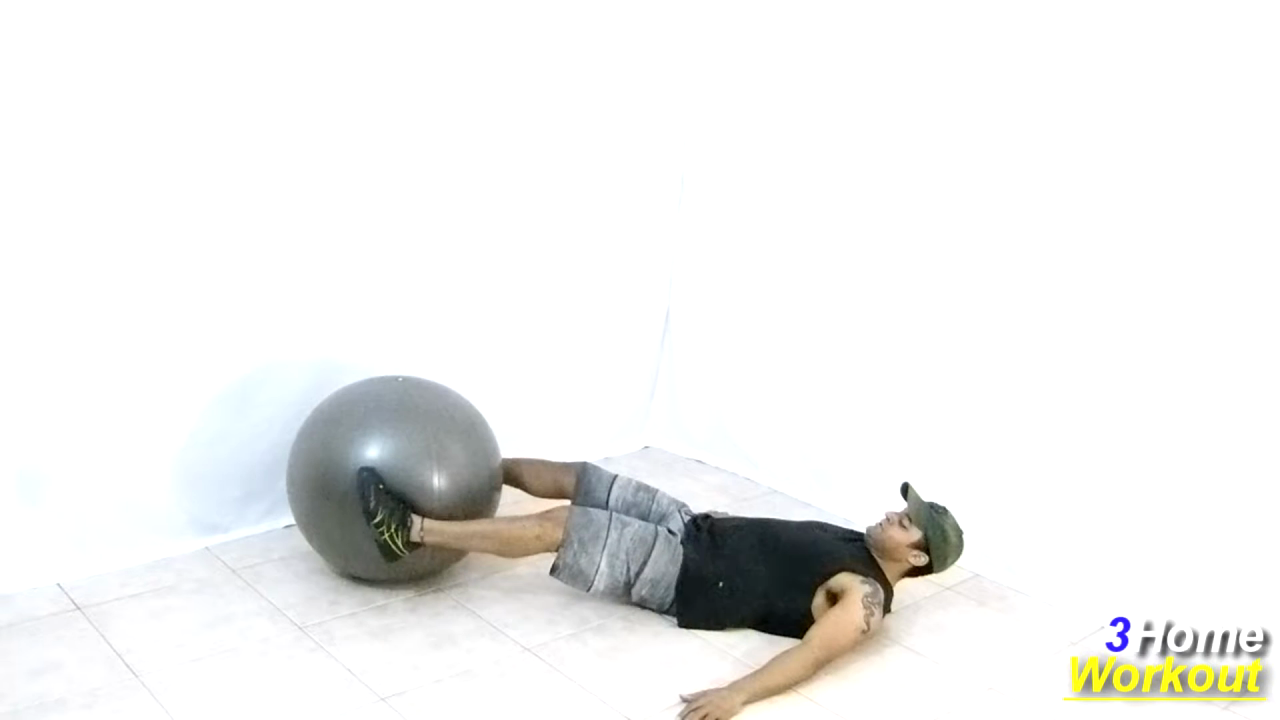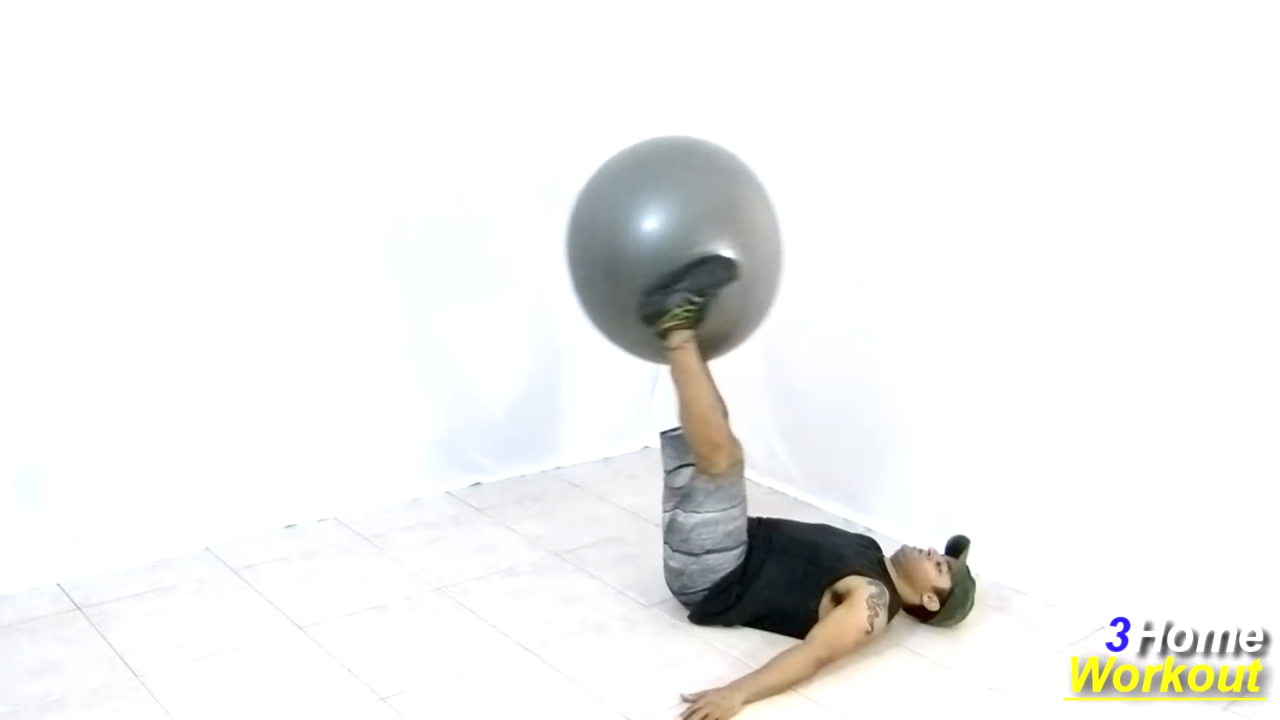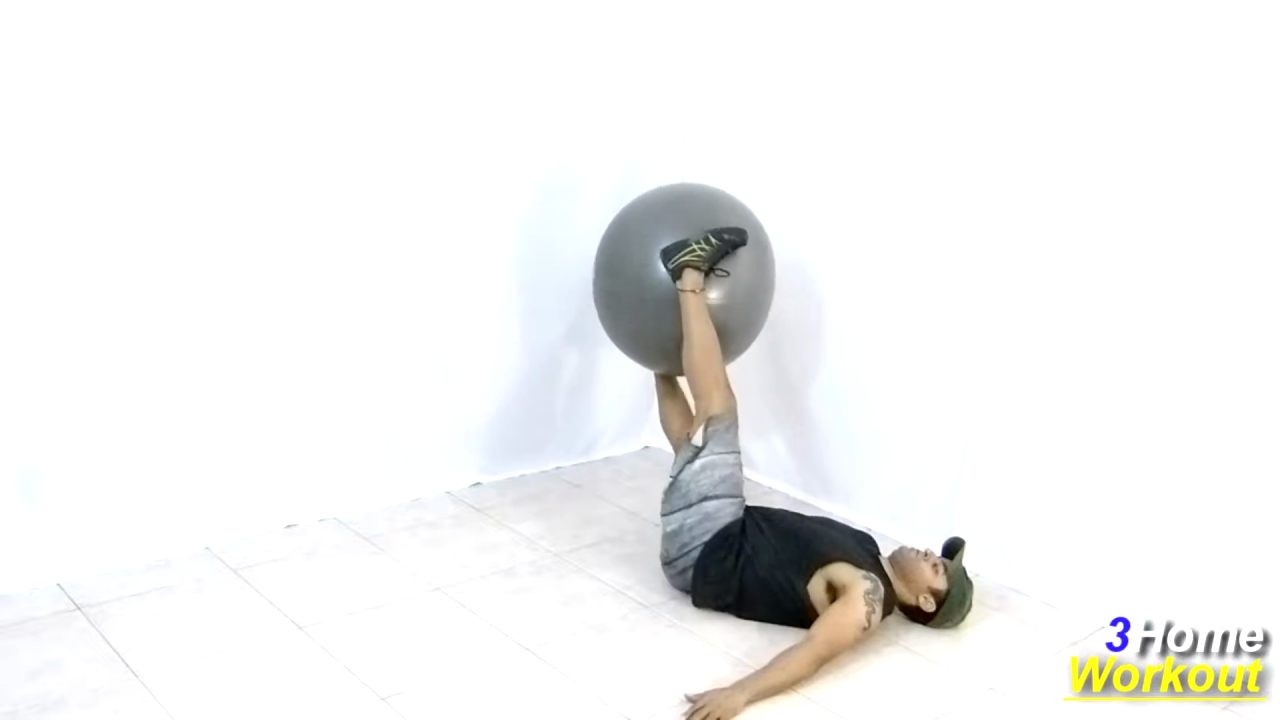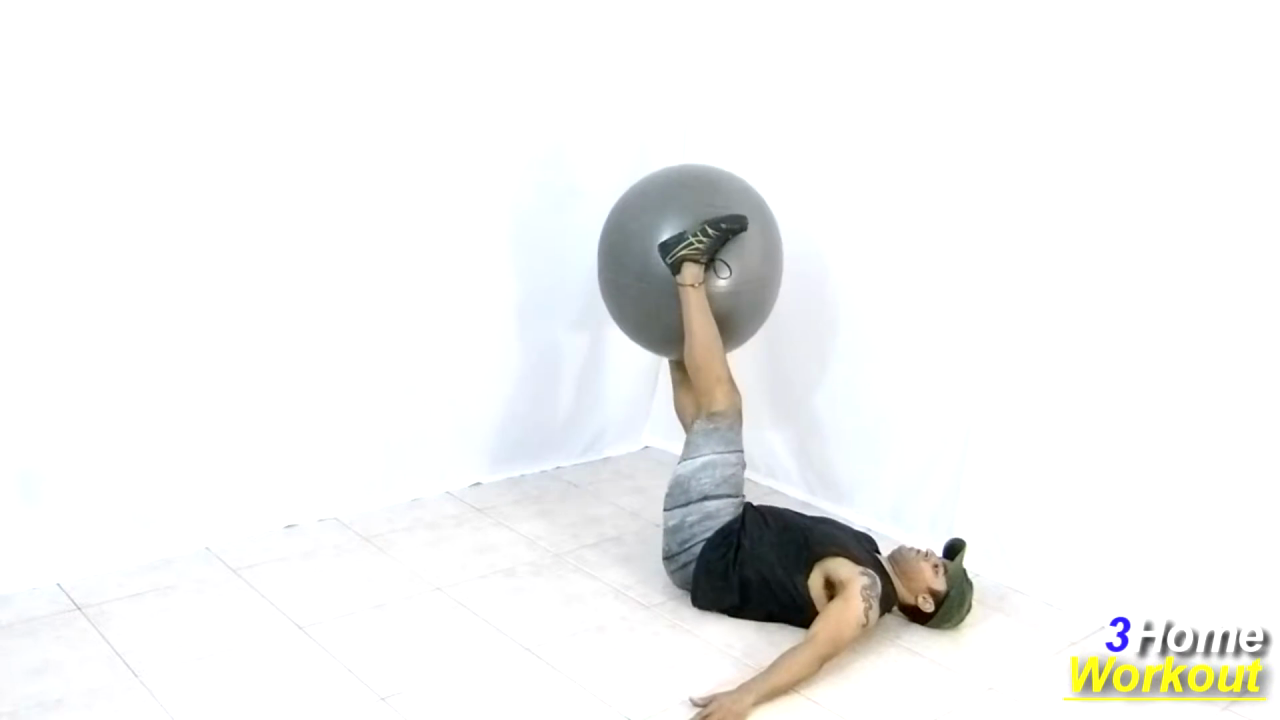
dt=1s
person 1, frame 1
left shoulder: (864, 597)
right shoulder: (852, 543)
left elbow: (812, 652)
right wrist: (712, 521)
left hip: (690, 576)
right hip: (693, 530)
left knee: (554, 527)
right knee: (572, 477)
left ankle: (411, 530)
person 1, frame 2
left shoulder: (871, 603)
right shoulder: (864, 550)
left elbow: (813, 656)
left hip: (710, 581)
left knee: (720, 452)
right knee: (707, 426)
left ankle: (678, 325)
right ankle: (677, 320)
person 1, frame 3
left shoulder: (867, 597)
right shoulder: (866, 552)
left elbow: (815, 652)
left hip: (704, 553)
right hip: (712, 547)
left knee: (716, 409)
left ankle: (691, 276)
person 1, frame 4
left shoulder: (865, 593)
right shoulder: (866, 553)
left elbow: (816, 650)
left hip: (704, 553)
right hip: (718, 543)
left knee: (721, 406)
left ankle: (691, 269)
